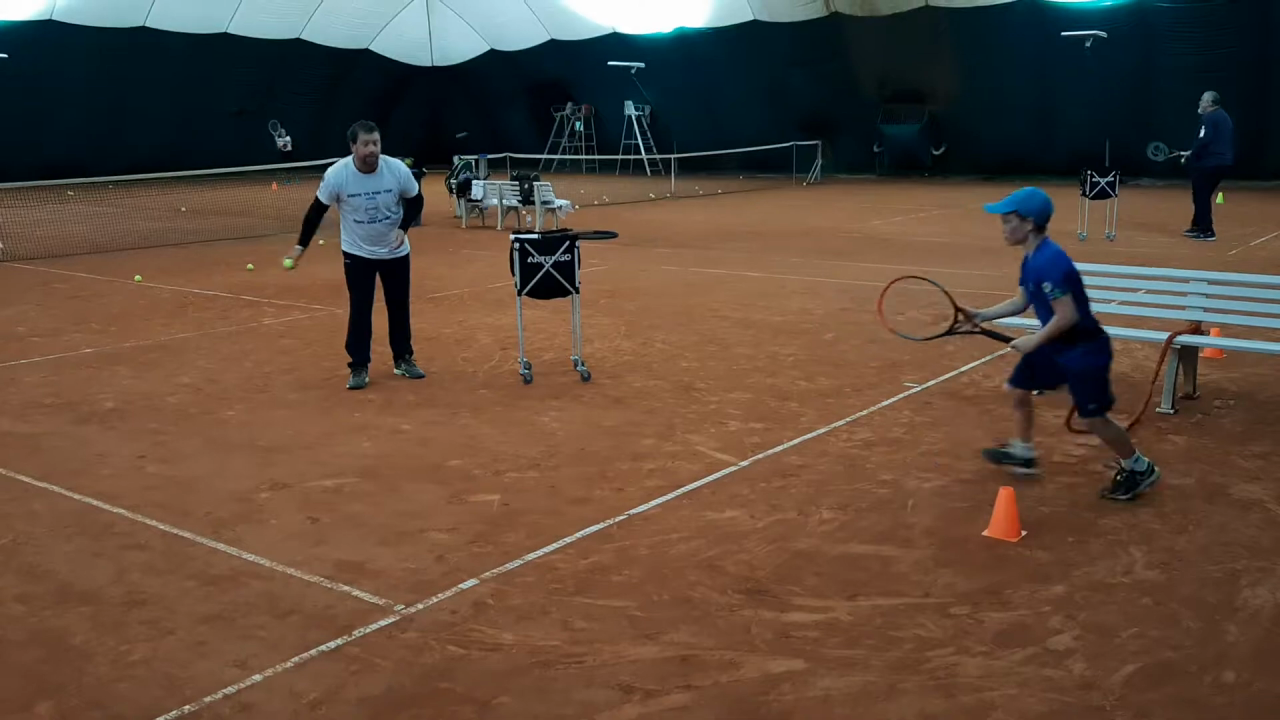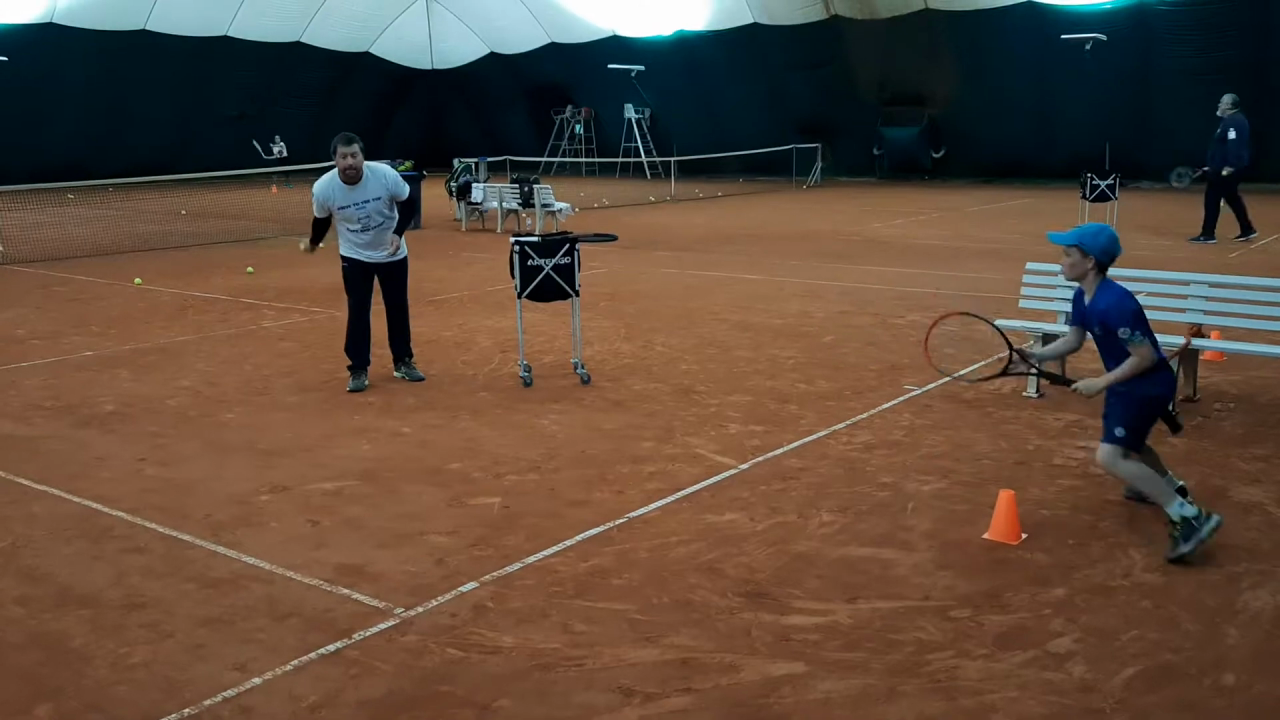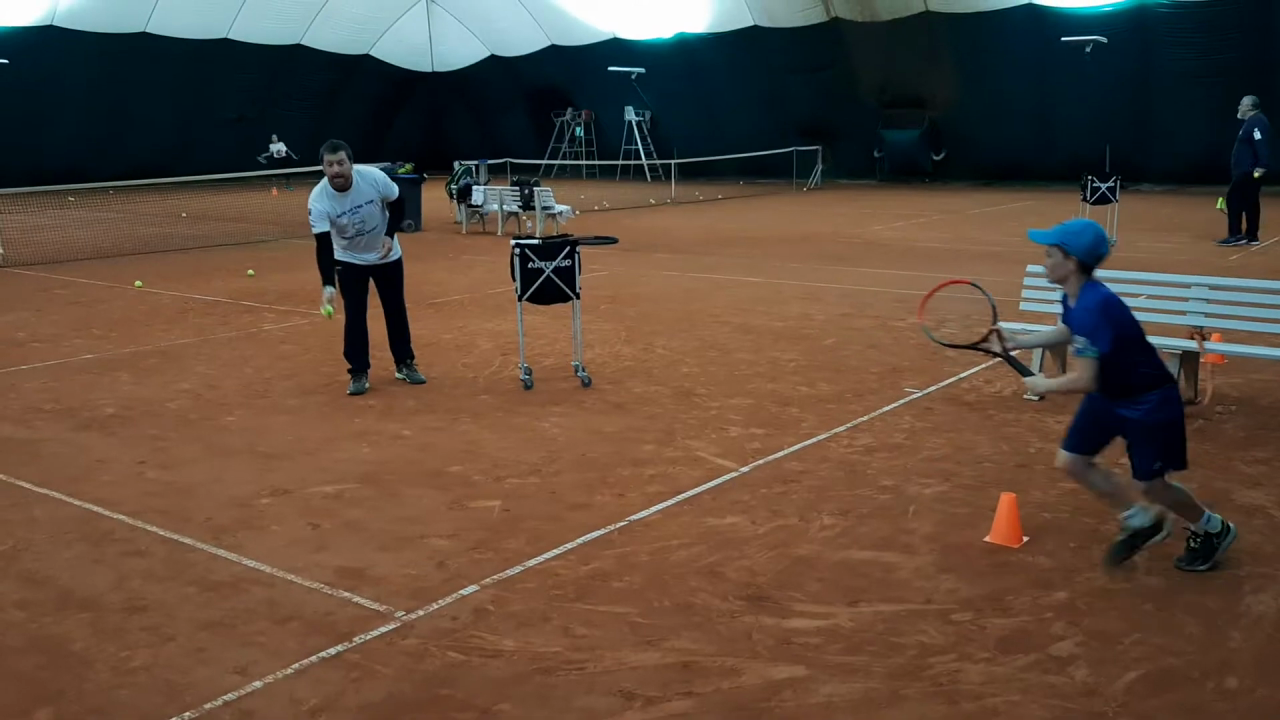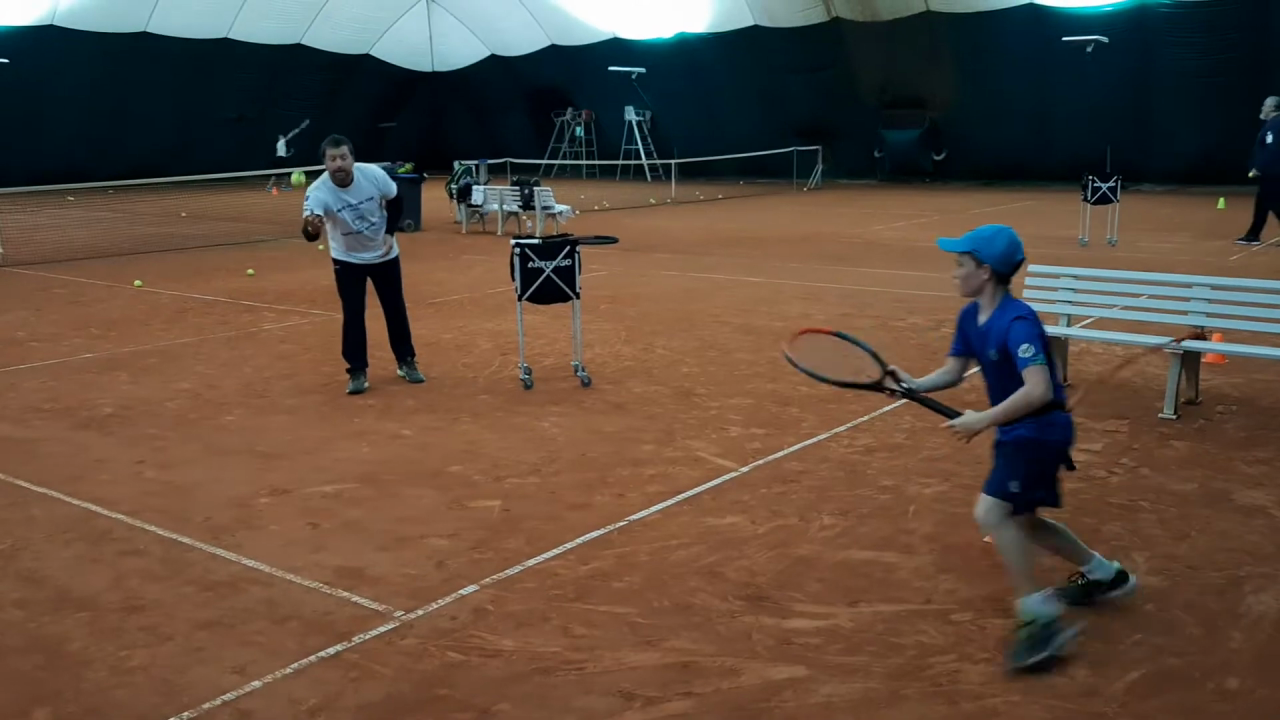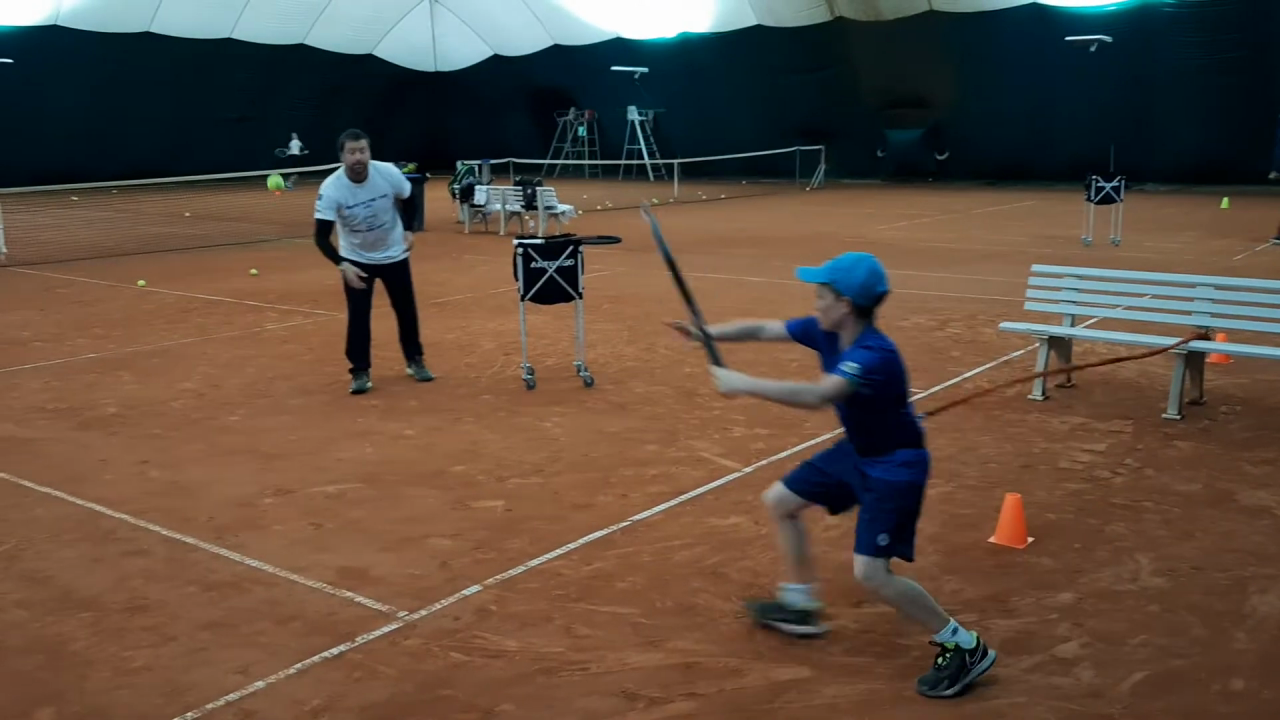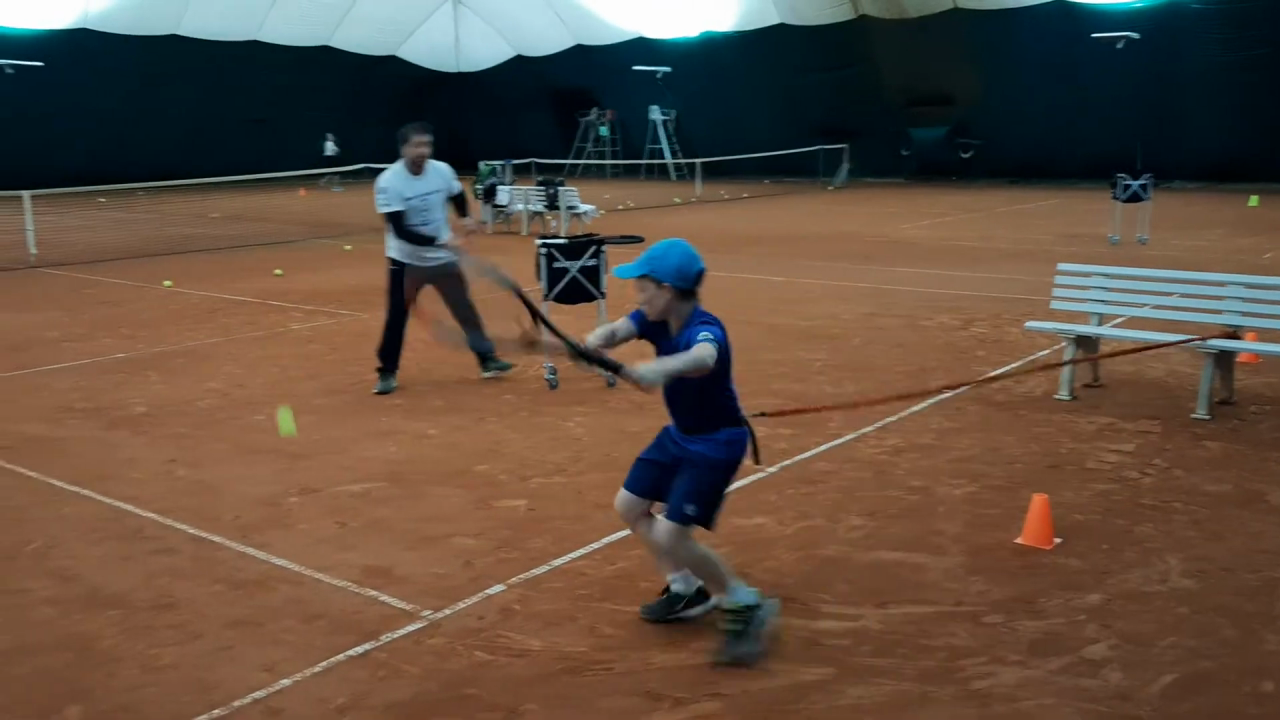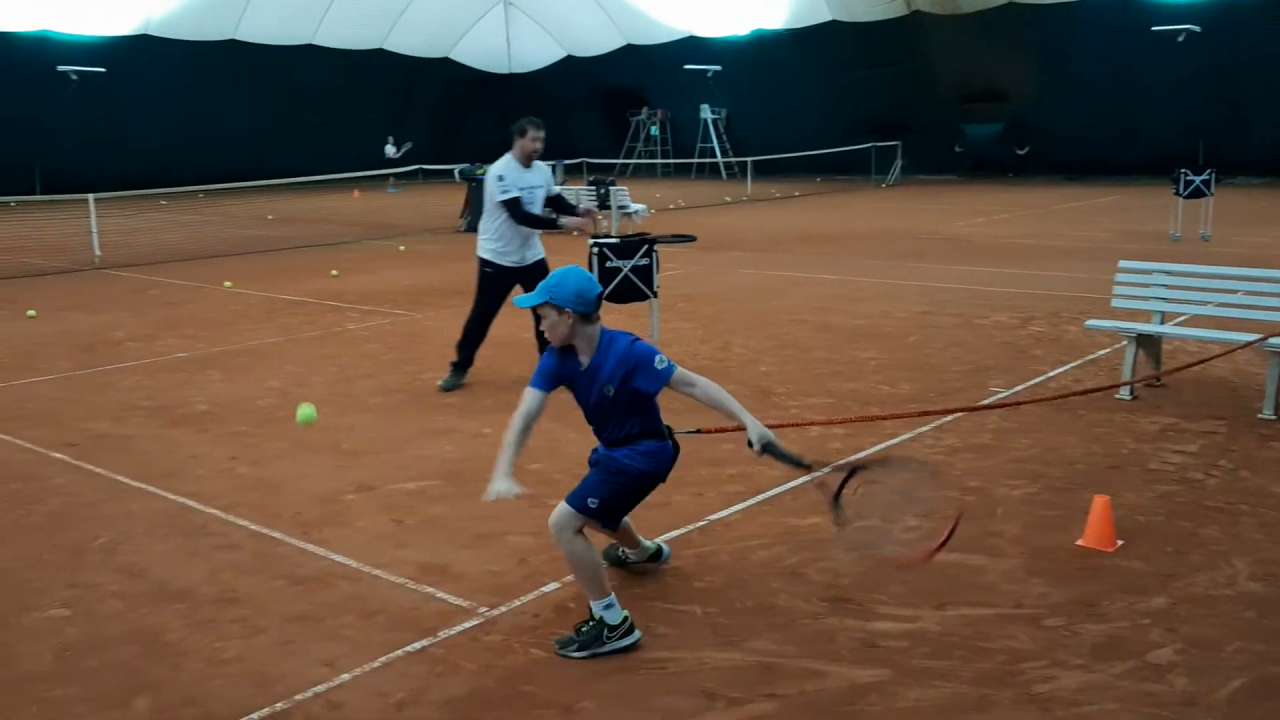
dt=0.3s
person 1, frame 1
left shoulder: (1050, 262)
right shoulder: (1031, 259)
left elbow: (1067, 316)
right elbow: (1023, 301)
left wrist: (1033, 341)
right wrist: (983, 315)
left hip: (1084, 350)
right hip: (1056, 345)
left knee: (1094, 420)
right knee: (1016, 392)
left ankle: (1139, 468)
right ankle: (1022, 453)
person 1, frame 2
left shoulder: (1115, 303)
right shoulder: (1083, 296)
left elbow: (1146, 357)
right elbow: (1074, 341)
left wrist: (1101, 382)
right wrist: (1035, 355)
left hip: (1148, 383)
right hip: (1126, 380)
left knee: (1109, 457)
right knee: (1126, 446)
left ankle: (1189, 517)
right ankle: (1170, 488)
person 1, frame 3
left shoulder: (1094, 308)
right shoulder: (1074, 297)
left elbow: (1084, 380)
right elbow: (1067, 333)
left wrist: (1044, 386)
right wrist: (1016, 341)
left hip: (1149, 401)
right hip: (1109, 396)
left knee: (1152, 486)
right knee: (1071, 461)
left ankle: (1212, 530)
right ankle: (1142, 520)
person 1, frame 4
left shoulder: (1018, 320)
right shoulder: (970, 316)
left elbow: (1039, 390)
right elbow: (953, 370)
left wrist: (984, 419)
right wrist: (914, 384)
left hip: (1040, 433)
right hip: (1015, 432)
left knee: (989, 514)
right knee: (1019, 522)
left ankle: (1042, 614)
right ankle: (1104, 574)
person 1, frame 5
left shoulder: (875, 356)
right shoulder: (824, 331)
left elbow: (816, 396)
right elbow: (761, 331)
left wrist: (747, 384)
right wrist: (703, 329)
left hip: (895, 467)
right hip: (852, 454)
left knee: (870, 571)
right knee: (778, 500)
left ankle: (962, 646)
right ankle: (800, 603)
person 1, frame 6
left shoulder: (707, 330)
right shoulder: (654, 318)
left elbow: (702, 361)
right elbow: (615, 331)
left wrist: (665, 367)
right wrist: (597, 341)
left hip: (716, 444)
right hip: (680, 435)
left knee: (667, 536)
right knee: (629, 508)
left ankle: (745, 606)
right ankle: (687, 590)
person 1, frame 7
left shoulder: (628, 352)
right shoulder: (558, 360)
left elbow: (691, 383)
right elbow: (525, 412)
left wrist: (748, 419)
right wrist: (502, 472)
left hip: (642, 456)
right hip: (615, 451)
left knee: (563, 524)
right knee: (598, 508)
left ankle: (613, 622)
right ankle: (639, 553)
person 2, frame 1
left shoulder: (397, 169)
right shoulder: (336, 175)
left elbow: (416, 201)
right elbow: (318, 210)
left wrist: (403, 227)
right wrist: (302, 244)
left hip: (395, 251)
right hip: (357, 253)
left knee: (399, 306)
right knee: (360, 310)
left ankle: (403, 359)
right ankle: (359, 367)
person 2, frame 2
left shoulder: (385, 174)
right shoulder: (324, 188)
left elbow: (407, 204)
right elbow: (322, 221)
left wrist: (398, 233)
right wrist: (313, 244)
left hip: (392, 254)
right hip: (355, 257)
left knee: (397, 308)
right knee: (358, 312)
left ankle: (403, 362)
right ankle: (359, 370)
person 2, frame 3
left shoulder: (374, 177)
right shoulder: (319, 200)
left elbow: (398, 204)
right elbow: (324, 245)
left wrist: (389, 235)
right wrist: (328, 286)
left hip: (387, 256)
right hip: (349, 261)
left knee: (396, 310)
right knee: (355, 315)
left ankle: (405, 364)
right ankle: (359, 372)
person 2, frame 4
left shoulder: (374, 174)
right shoulder: (318, 192)
left elbow: (395, 202)
right elbow: (310, 233)
left wrist: (390, 233)
right wrist: (311, 226)
left hip: (384, 253)
right hip: (347, 259)
left knee: (396, 309)
right knee: (353, 315)
left ankle: (406, 361)
right ankle: (357, 372)
person 2, frame 5
left shoulder: (388, 173)
right shoulder: (330, 189)
left elbow: (407, 199)
right elbow: (322, 236)
left wrist: (408, 230)
right wrist: (342, 265)
left hip: (394, 254)
right hip: (355, 259)
left knee: (407, 308)
right knee: (359, 316)
left ankle: (414, 360)
right ankle: (361, 372)
person 2, frame 6
left shoulder: (442, 171)
right shoulder: (388, 181)
left elbow: (458, 197)
right elbow: (399, 230)
left wrist: (466, 217)
right wrist: (440, 241)
left hip: (444, 256)
right hip: (406, 260)
left knee: (464, 308)
right knee: (396, 316)
left ankle: (488, 359)
right ankle: (388, 372)
person 2, frame 7
left shoulder: (543, 170)
right shoulder: (500, 172)
left elbow: (555, 200)
right elbow: (519, 214)
left wrist: (578, 211)
right wrist: (561, 222)
left hip: (531, 255)
right hip: (497, 257)
right knee: (483, 314)
right ankle: (459, 369)
